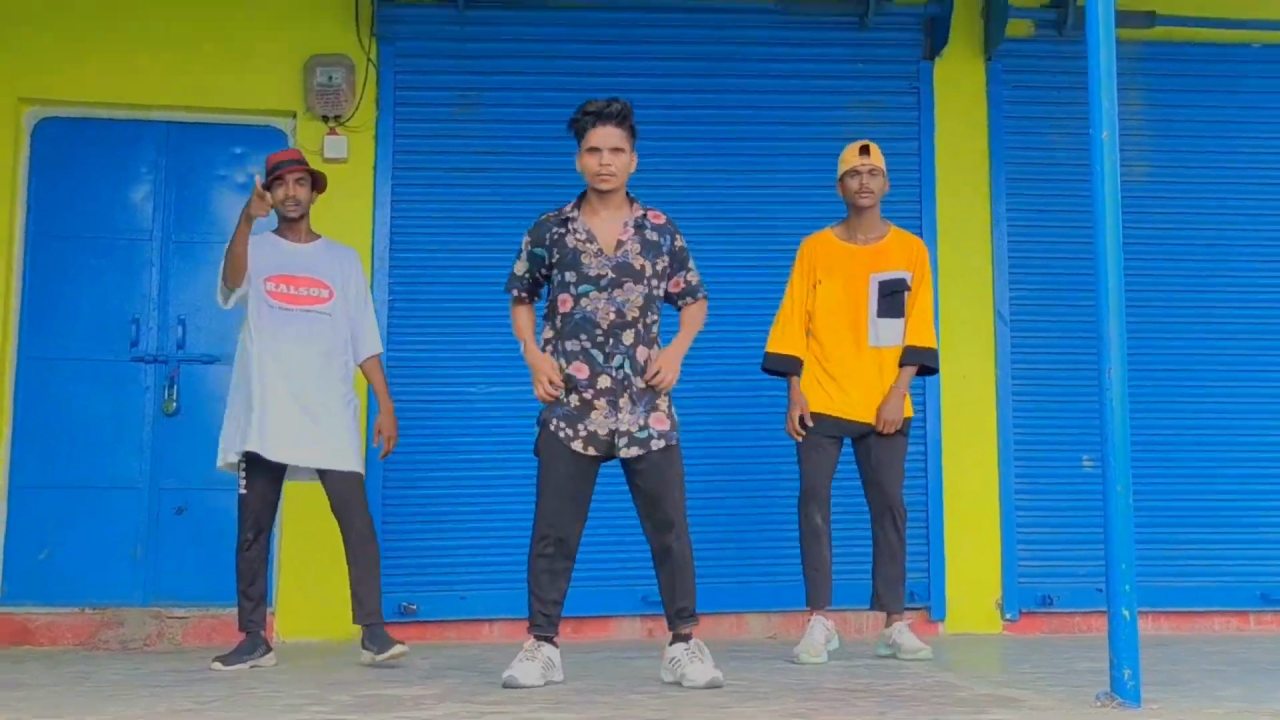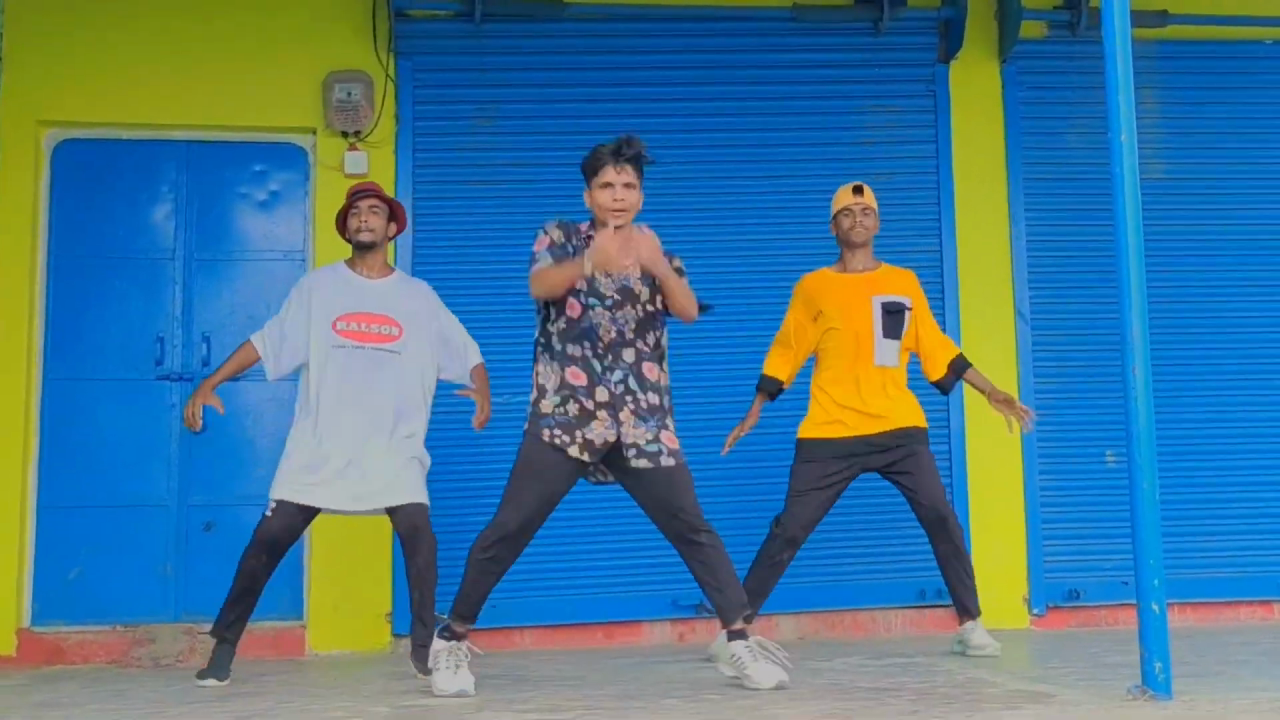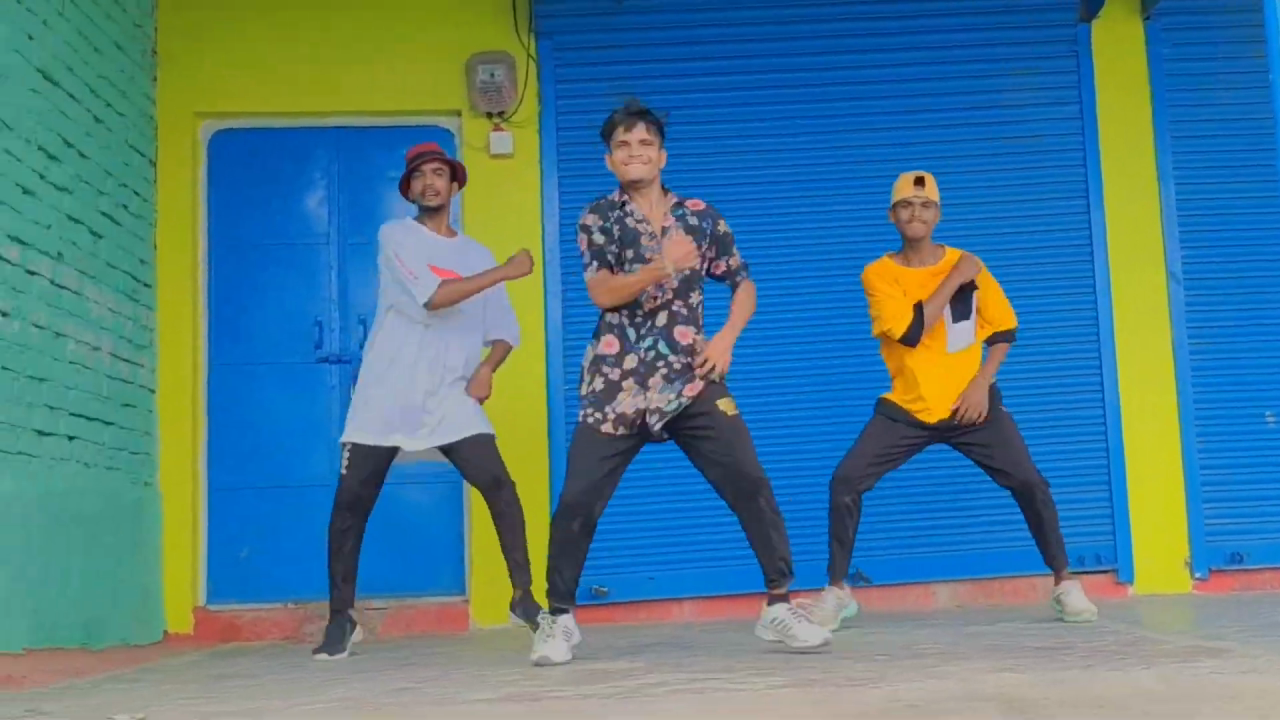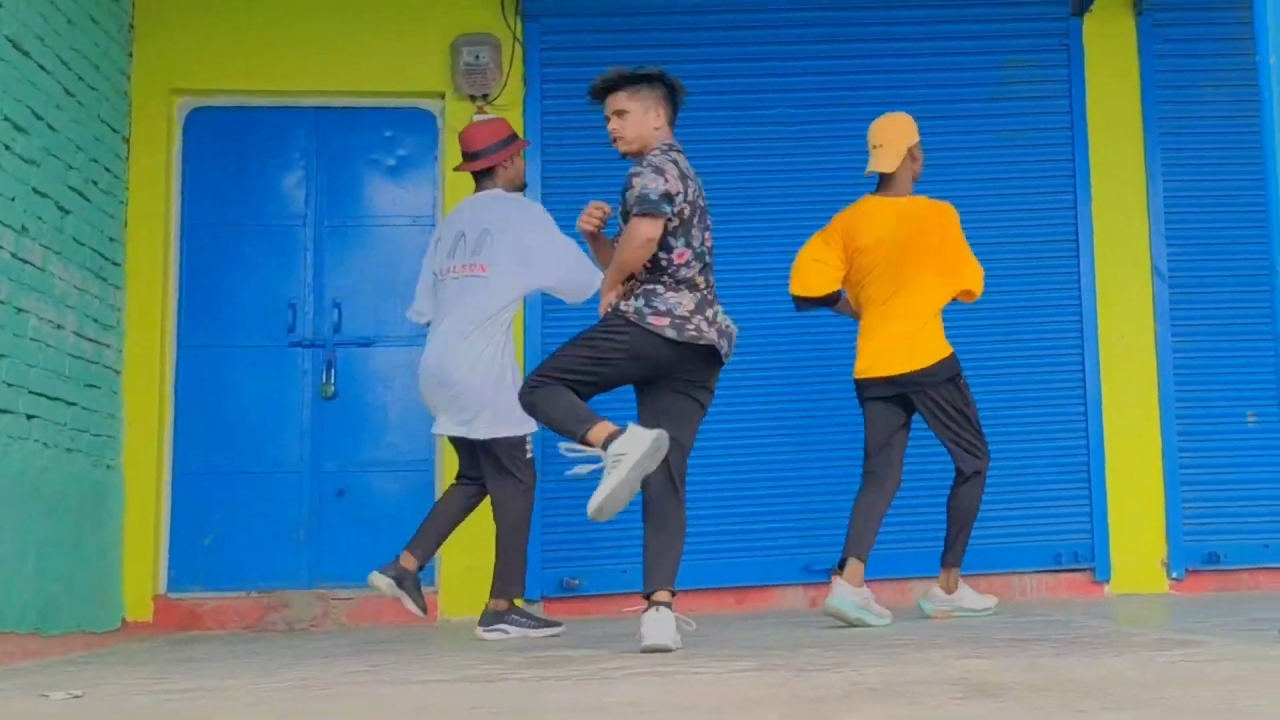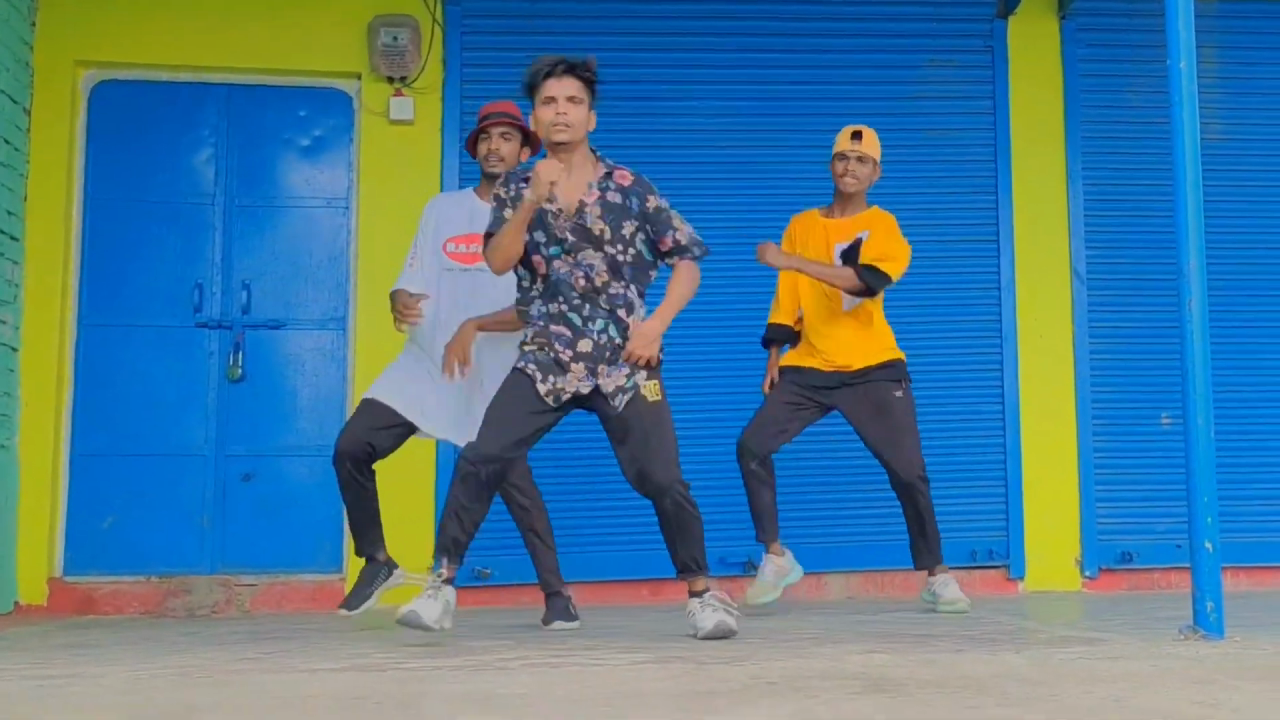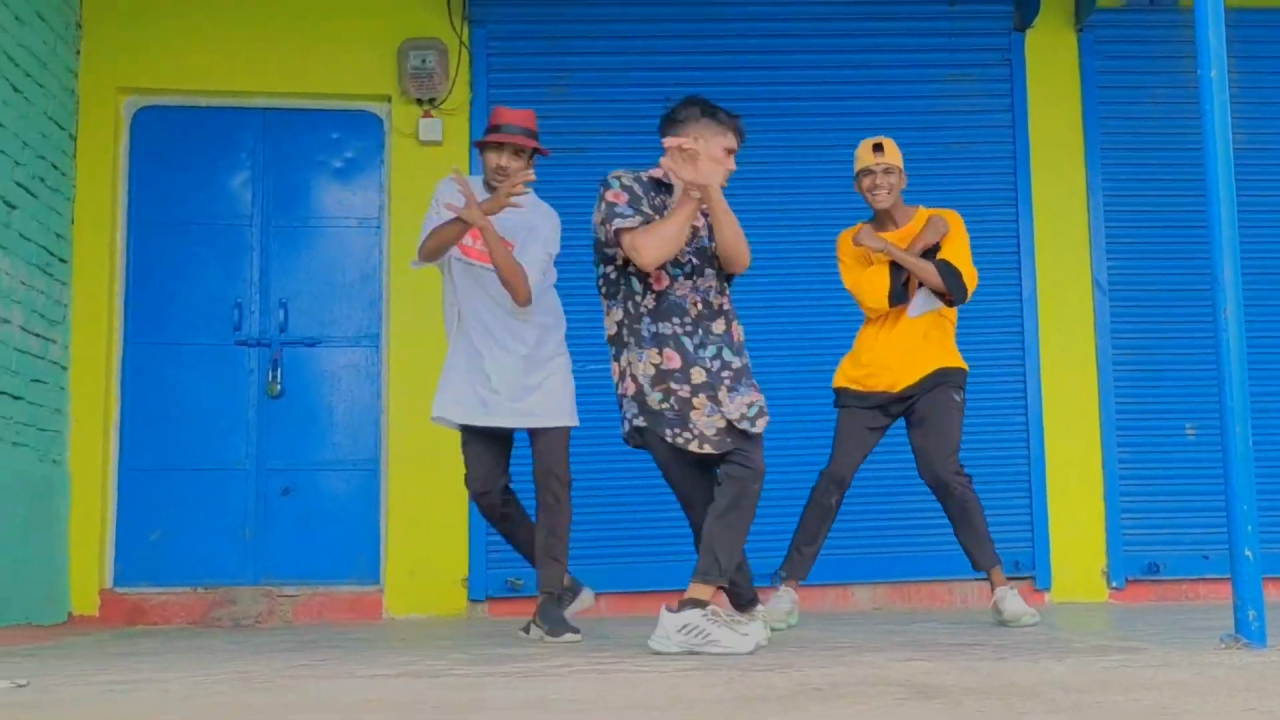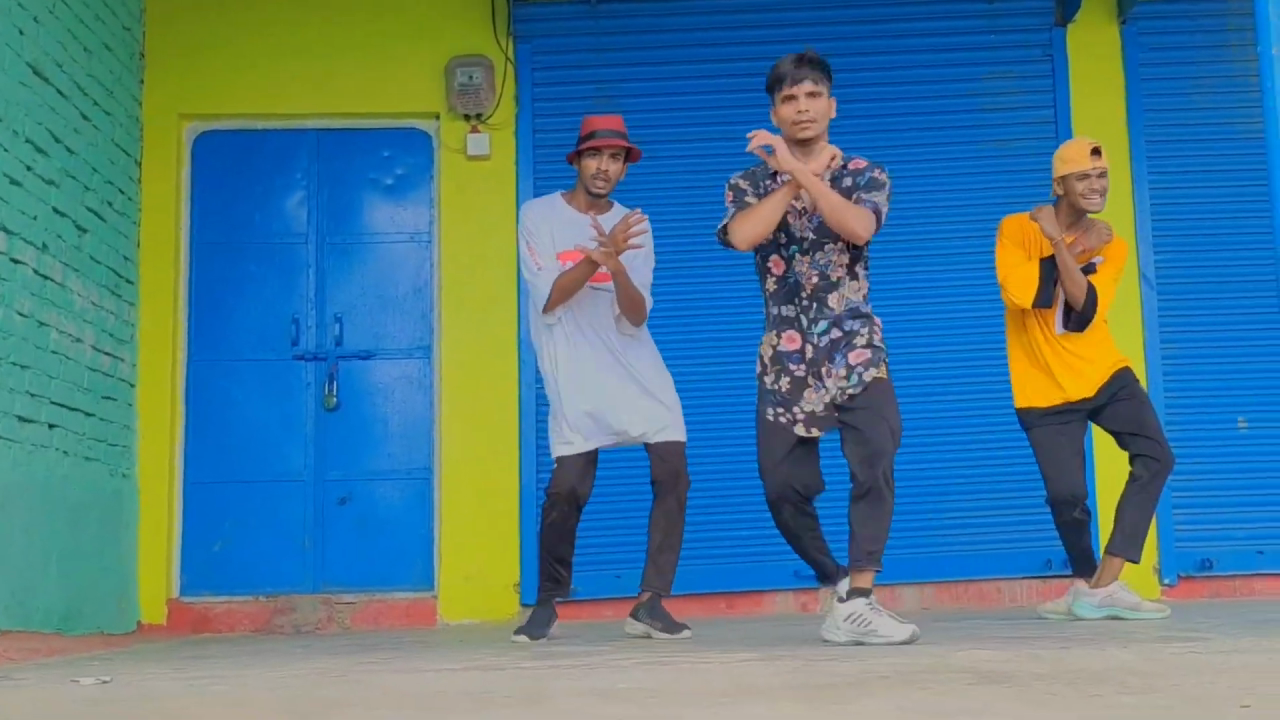
dt=0.7s
person 1, frame 1
left shoulder: (662, 229)
right shoulder: (548, 230)
left elbow: (694, 302)
right elbow: (519, 300)
left wrist: (678, 350)
right wrist: (534, 354)
left hip: (645, 403)
right hip: (571, 404)
left knee: (668, 525)
right knee: (554, 529)
left ankle: (683, 645)
right ankle: (542, 646)
person 1, frame 2
left shoulder: (661, 259)
right shoulder: (560, 239)
left elbow: (687, 310)
right elbow: (540, 285)
left wrist: (654, 261)
right wrist: (588, 260)
left hip: (641, 423)
right hip: (564, 418)
left knee: (692, 529)
right knee: (509, 528)
left ankle: (739, 642)
right ankle: (453, 638)
person 1, frame 3
left shoulder: (697, 216)
right shoulder: (596, 220)
left elbow: (742, 285)
right elbow: (604, 294)
left wrist: (726, 338)
right wrist: (660, 266)
left hip: (690, 381)
right hip: (618, 386)
left knee: (748, 486)
right knee: (577, 504)
left ankle: (781, 605)
right ankle: (558, 618)
person 1, frame 4
left shoulder: (651, 168)
right shoulder: (672, 172)
left elbow: (645, 234)
left wrist: (614, 283)
right wrist: (596, 235)
left hip: (652, 322)
right hip: (698, 341)
left knee: (540, 389)
right knee: (664, 481)
left ankle: (622, 442)
right ankle: (660, 612)
person 1, frame 5
left shoulder: (633, 188)
right shoulder: (521, 189)
left elbow: (687, 264)
right elbow: (498, 260)
left wrist: (658, 320)
right wrist: (534, 200)
left hip: (623, 359)
right hip: (546, 356)
left knee: (661, 479)
right knee: (484, 457)
left ankle: (700, 594)
right ankle: (440, 583)
person 1, frame 6
left shoulder: (712, 206)
right shoulder: (625, 188)
left elbow: (737, 262)
right elbow: (647, 255)
left wrist: (712, 196)
right wrist: (690, 197)
left hip: (716, 368)
right hip: (653, 376)
left knee: (746, 473)
right knee: (705, 506)
left ankle: (690, 612)
right ankle: (743, 609)
person 1, frame 7
left shoulder: (862, 174)
right shoulder: (749, 184)
left elbow: (859, 230)
right elbow: (744, 237)
left wrist: (799, 166)
right wrist: (790, 180)
left hip: (851, 339)
right hip: (787, 350)
left knee: (878, 453)
right knee: (787, 492)
left ankle: (857, 602)
right ankle: (840, 583)
person 2, frame 1
left shoulder: (343, 260)
right shoulder: (252, 248)
left elbow: (365, 340)
right elbow: (232, 284)
left wrist: (385, 404)
right wrist: (248, 215)
left hip: (330, 413)
right hip: (264, 413)
left knee: (355, 516)
right knee: (253, 525)
left ankle: (373, 630)
right ankle: (254, 637)
person 2, frame 2
left shoulder: (420, 297)
right shoulder: (315, 287)
left elbow: (467, 355)
right elbow: (267, 343)
left wrist: (481, 394)
right wrist: (210, 384)
left hip: (392, 449)
right hip: (319, 445)
left knee: (419, 537)
right knee: (269, 538)
left ankle: (424, 645)
right ankle: (225, 642)
person 2, frame 3
left shoulder: (477, 248)
right shoulder: (396, 236)
left elbow: (503, 332)
right elbow: (433, 299)
left wrist: (484, 370)
right wrist: (501, 274)
left hip: (450, 397)
right hip: (387, 392)
left knee: (500, 490)
right knee: (352, 501)
left ankle: (527, 601)
right ankle: (341, 616)
person 2, frame 4
left shoulder: (450, 224)
right shoulder: (526, 217)
left elbow: (422, 310)
right elbow: (585, 285)
left hip: (443, 370)
right hip: (478, 375)
left knee: (474, 481)
right knee: (516, 479)
left ankle: (404, 569)
right ankle: (501, 607)
person 2, frame 5
right shoulder: (442, 208)
right elbow: (408, 283)
left wrist: (473, 326)
right wrist: (401, 302)
left hip: (488, 377)
right hip: (420, 366)
left knee: (516, 485)
right knee: (350, 451)
left ankle: (557, 594)
right ankle: (375, 565)
person 2, frame 6
left shoulder: (541, 219)
right shoulder: (453, 194)
left elbow: (523, 295)
right elbow: (427, 253)
left wrist: (481, 224)
right wrist: (471, 214)
left hip: (539, 367)
right hip: (476, 371)
left knee: (552, 476)
right knee: (486, 487)
left ankle: (550, 603)
right ankle: (560, 582)
person 2, frame 7
left shoulder: (636, 225)
right shoulder: (537, 216)
left elbow: (635, 317)
right elbow: (549, 301)
left wrist: (612, 265)
right wrist: (596, 257)
left hip: (639, 374)
right hip: (575, 376)
left knee: (671, 475)
right knee: (568, 489)
left ankle: (649, 603)
right ankle: (548, 594)
person 3, frame 1
left shoulder: (911, 250)
right shoulder: (815, 249)
left elbow: (918, 327)
right elbow: (792, 323)
left wrist: (899, 391)
right wrist: (794, 390)
left hip: (883, 404)
right hip: (821, 401)
left knee: (888, 507)
right knee: (814, 503)
left ankle: (893, 624)
right ankle: (820, 622)
person 3, frame 2
left shoulder: (903, 283)
right shoulder: (812, 288)
left elbow: (936, 348)
right elbow: (785, 352)
left wrist: (992, 393)
right wrist: (754, 412)
left hip: (897, 426)
right hip: (831, 431)
left knee: (940, 518)
right knee: (790, 528)
left ankle: (970, 624)
right ankle: (741, 623)
person 3, frame 3
left shoulder: (966, 263)
right shoulder: (877, 273)
left elbow: (1001, 326)
right elbow: (914, 329)
left wrist: (984, 382)
right wrist: (953, 280)
left hip: (966, 404)
right hip: (905, 410)
left knee: (1030, 484)
right knee: (846, 480)
left ankle: (1063, 582)
right ankle: (837, 591)
person 3, frame 4
left shoulder: (847, 222)
right shoulder: (939, 217)
left elbow: (806, 290)
right elbow: (969, 288)
left hip: (874, 370)
right hip: (927, 363)
left knee: (880, 476)
right knee: (974, 463)
left ankle: (850, 582)
right ankle: (948, 586)
person 3, frame 5
left shoulder: (881, 224)
right shoulder: (802, 227)
left elbow: (874, 280)
right elbow: (787, 302)
left wrist: (798, 262)
right wrist: (774, 360)
left hip: (872, 370)
right hip: (809, 371)
left knee: (909, 473)
right knee: (752, 446)
left ankle: (935, 574)
right ankle: (775, 556)
person 3, frame 6
left shoulder: (945, 224)
right shoulder: (852, 243)
left elbow: (955, 289)
right elbow: (881, 300)
left wrist: (892, 250)
right wrist: (918, 246)
left hip: (933, 373)
right hip: (869, 380)
left knee: (943, 472)
right knee: (834, 478)
left ankle: (1001, 588)
right ankle: (787, 587)
person 3, frame 7
left shoulder: (1102, 242)
right shoulder: (1015, 228)
left elbow: (1081, 313)
right elbow: (1019, 296)
left wrist: (1061, 246)
right wrist: (1078, 256)
left hip: (1104, 374)
right hip: (1043, 386)
left knee: (1155, 454)
right knee: (1066, 494)
left ankle: (1107, 581)
right ankle: (1085, 578)
